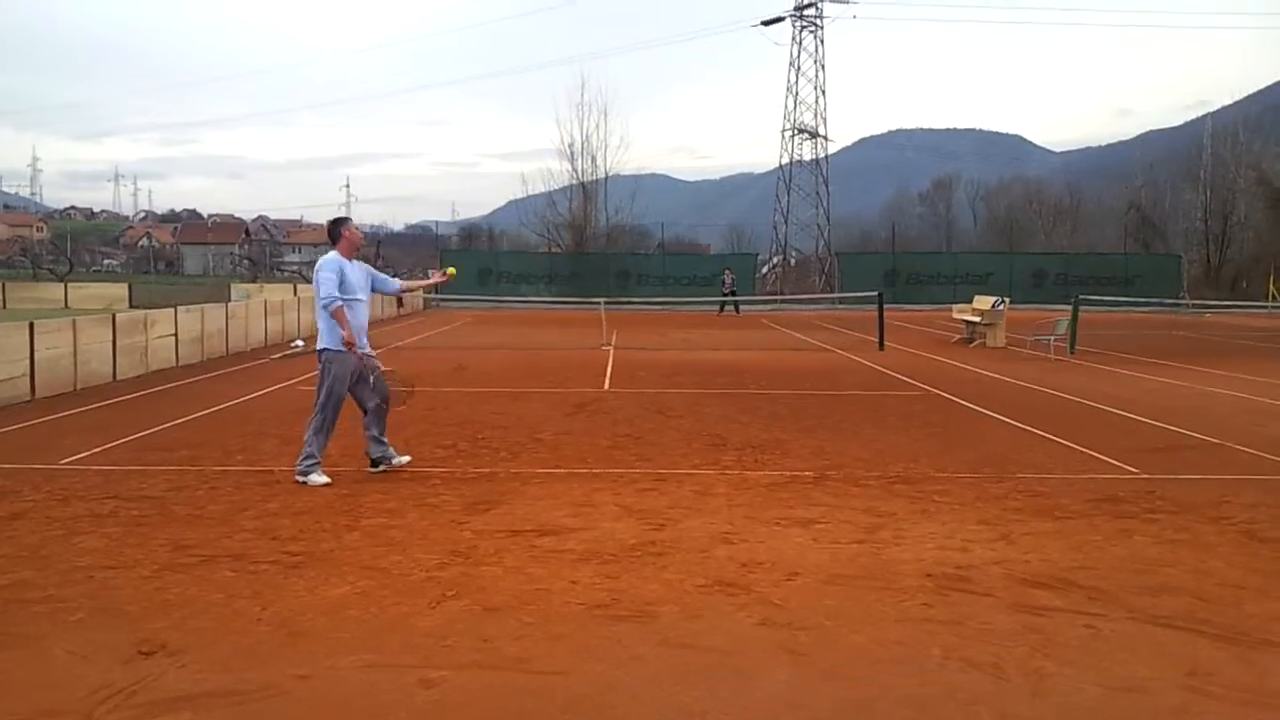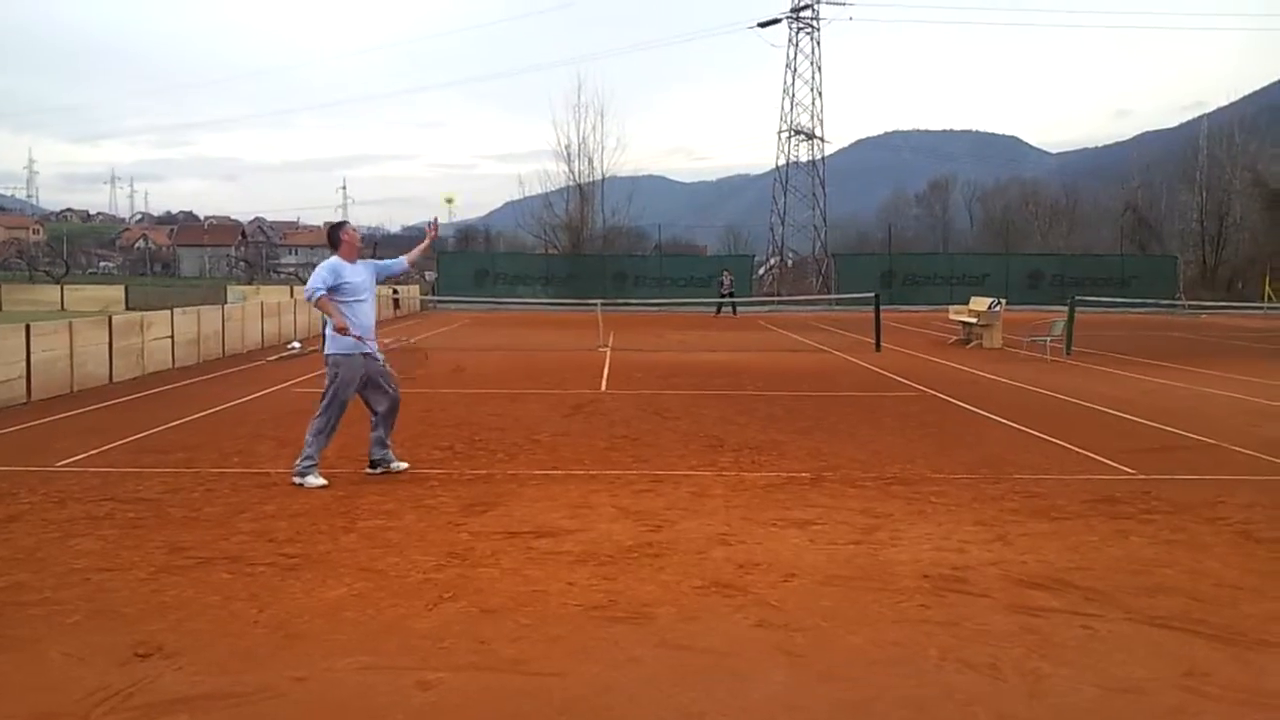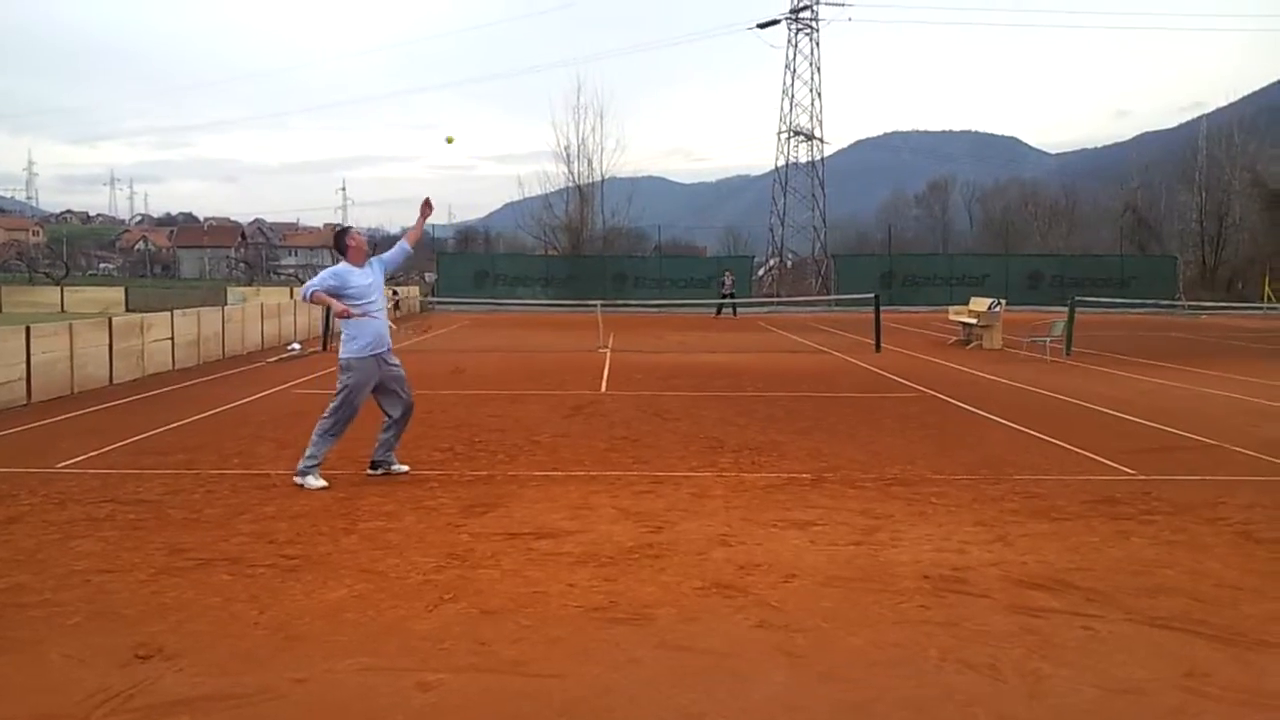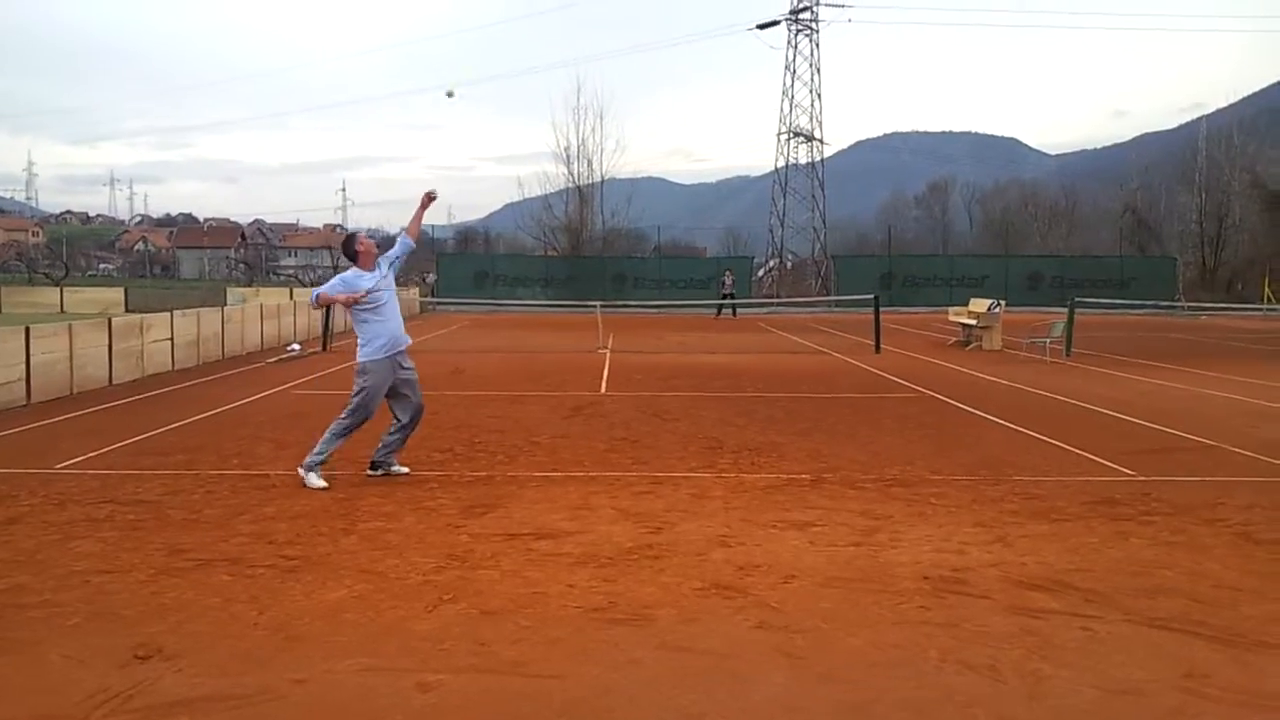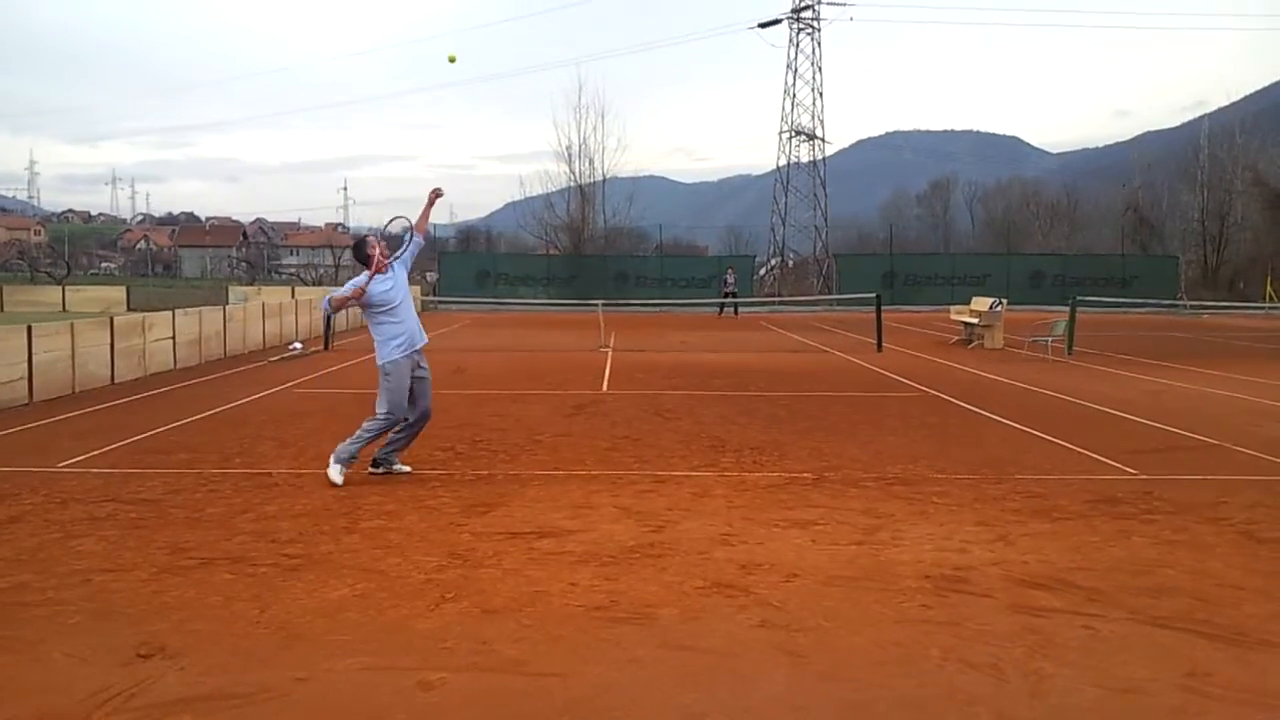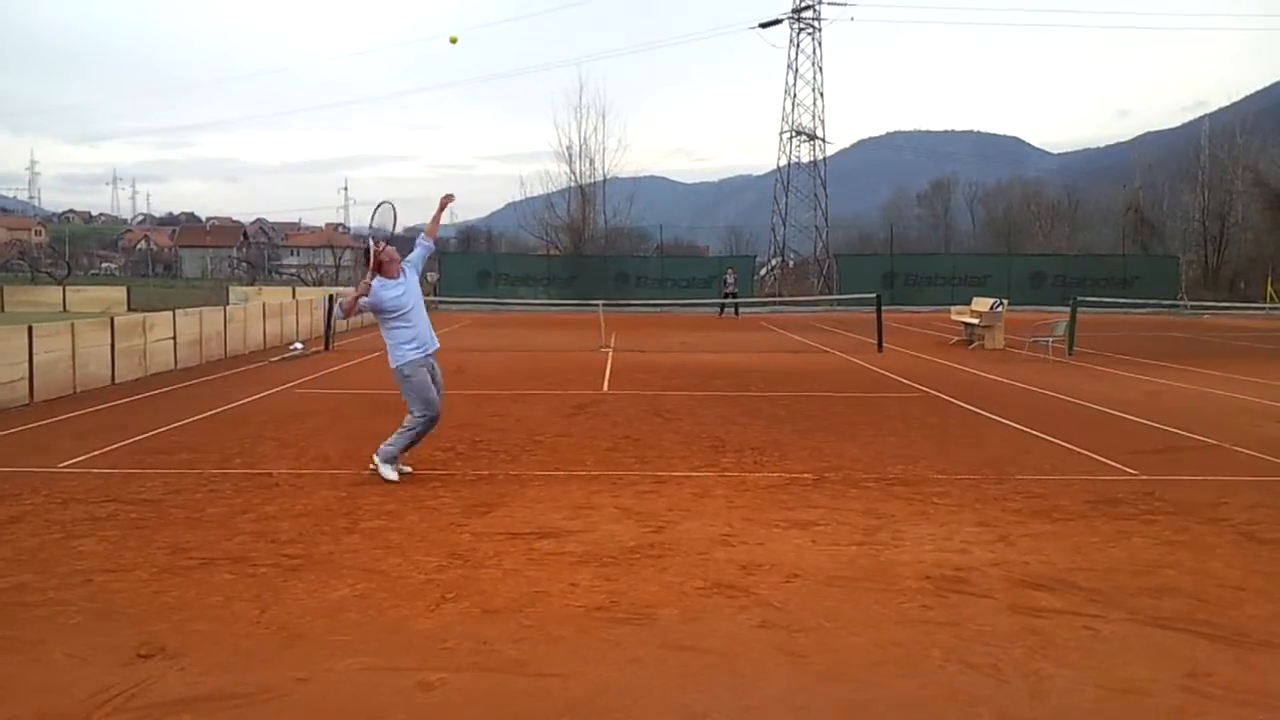
dt=0.1s
person 1, frame 1
left shoulder: (362, 269)
right shoulder: (329, 263)
left elbow: (393, 285)
right elbow: (329, 298)
left wrist: (428, 282)
right wrist: (346, 330)
left hip: (360, 350)
right hip: (336, 349)
left knee: (377, 401)
right knee: (327, 409)
left ankle: (380, 456)
right ankle: (307, 467)
person 1, frame 2
left shoulder: (367, 267)
right shoulder: (331, 267)
left elbow: (401, 264)
right elbow: (313, 291)
left wrist: (427, 241)
right wrist: (336, 316)
left hip: (369, 353)
right hip: (343, 354)
left knee: (388, 401)
right knee: (330, 413)
left ankle: (380, 459)
right ankle: (304, 469)
person 1, frame 3
left shoulder: (376, 266)
right shoulder: (338, 274)
left elbow: (404, 247)
right elbow: (309, 290)
left wrist: (422, 218)
right wrist: (333, 304)
left hip: (384, 354)
right hip: (358, 358)
left knee: (403, 404)
right knee: (339, 415)
left ankle: (382, 461)
right ankle: (307, 469)
person 1, frame 4
left shoulder: (386, 265)
right shoulder: (348, 280)
left elbow: (407, 239)
right elbow: (316, 298)
left wrist: (422, 208)
right wrist: (339, 298)
left hip: (399, 355)
right hip: (374, 360)
left knee: (413, 410)
right knee: (356, 415)
left ankle: (382, 461)
right ankle: (312, 465)
person 1, frame 5
left shoulder: (398, 267)
right shoulder: (361, 284)
left elbow: (416, 236)
right elbow: (329, 305)
left wrist: (429, 205)
right wrist: (349, 297)
left hip: (415, 354)
right hip: (393, 359)
left knee: (421, 412)
right knee: (390, 416)
left ankle: (384, 460)
right ankle: (341, 458)
person 1, frame 6
left shoulder: (409, 269)
right shoulder: (374, 290)
left elbow: (426, 239)
right elbow: (343, 312)
left wrist: (440, 209)
right wrist: (358, 295)
left hip: (426, 356)
right hip: (407, 360)
left knee: (425, 414)
right knee: (427, 409)
left ankle: (389, 456)
right ankle: (386, 456)
